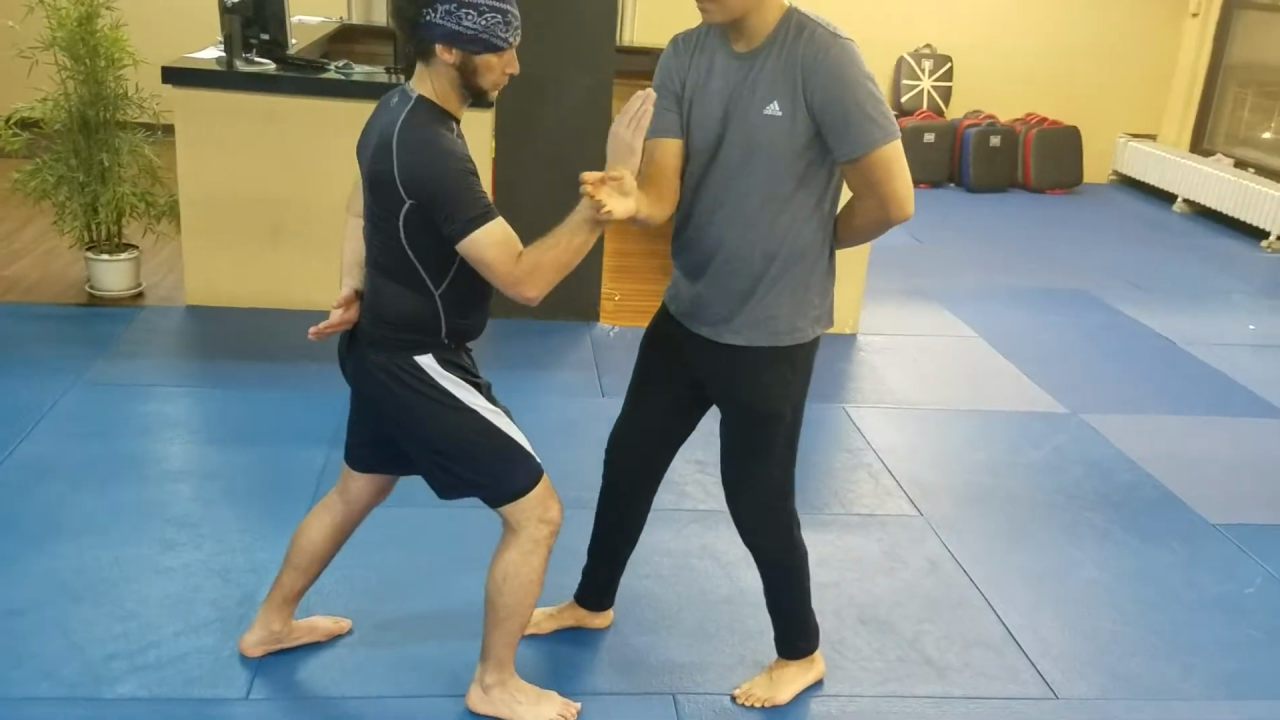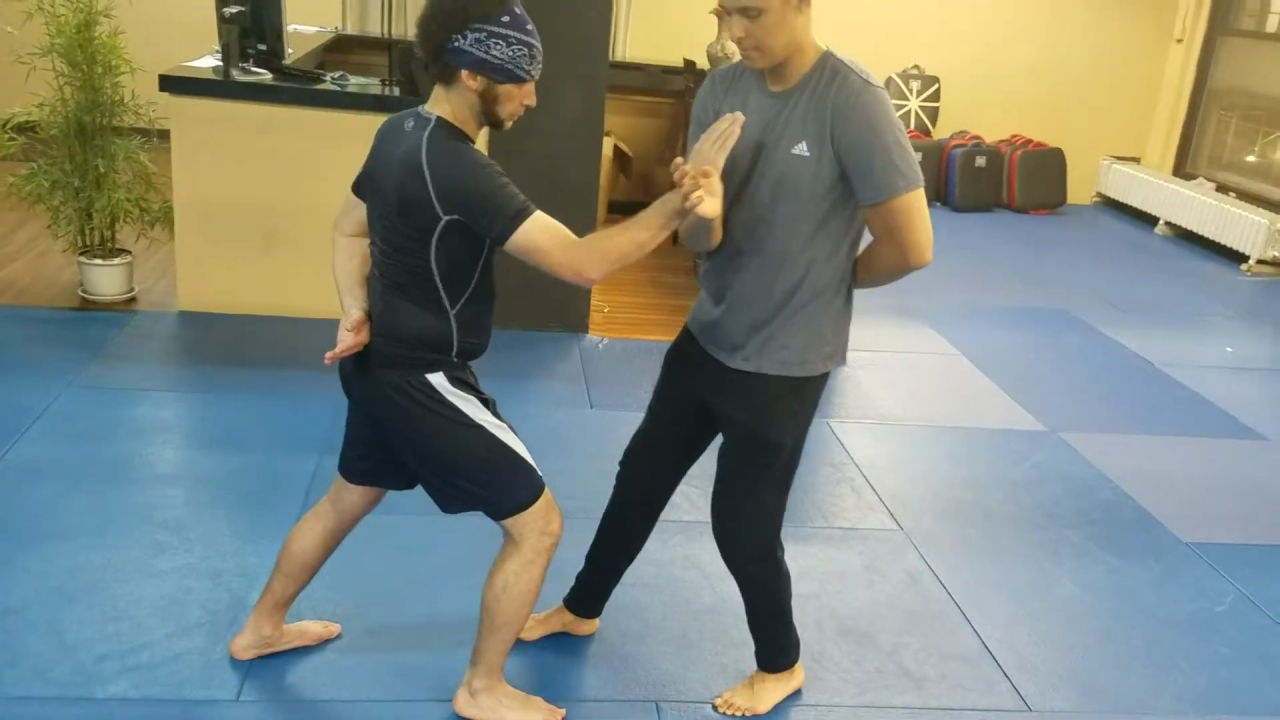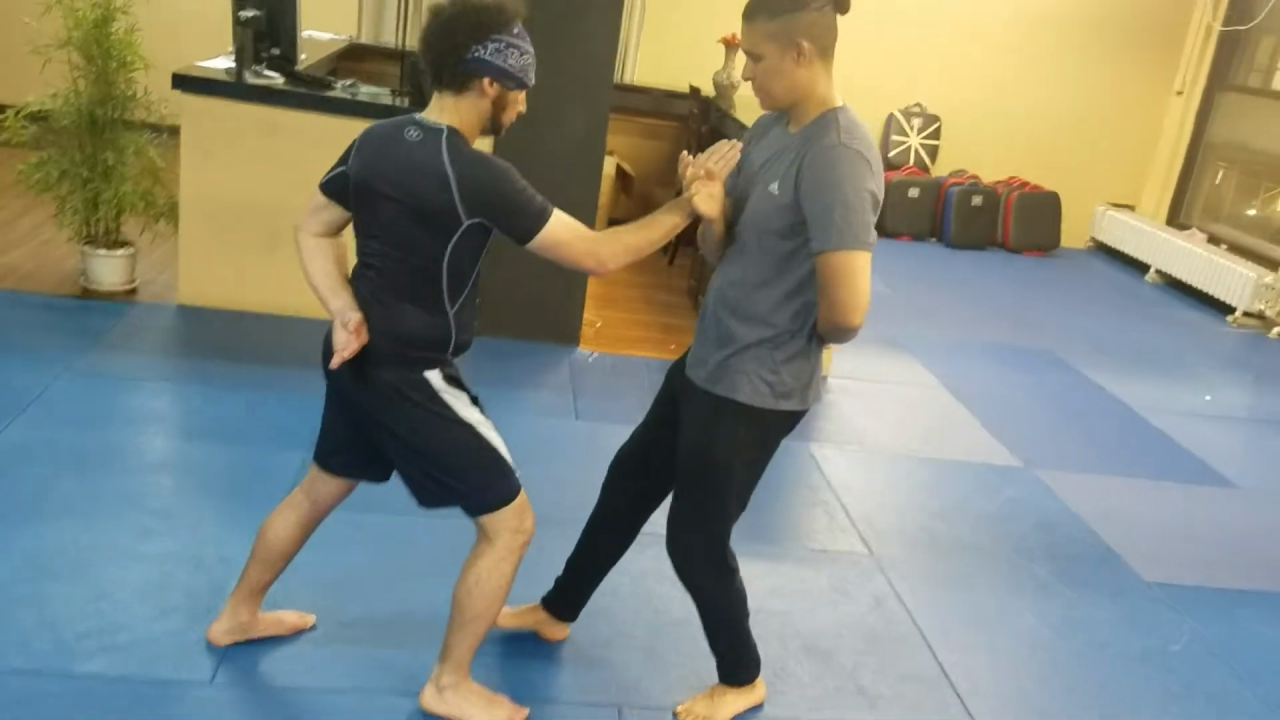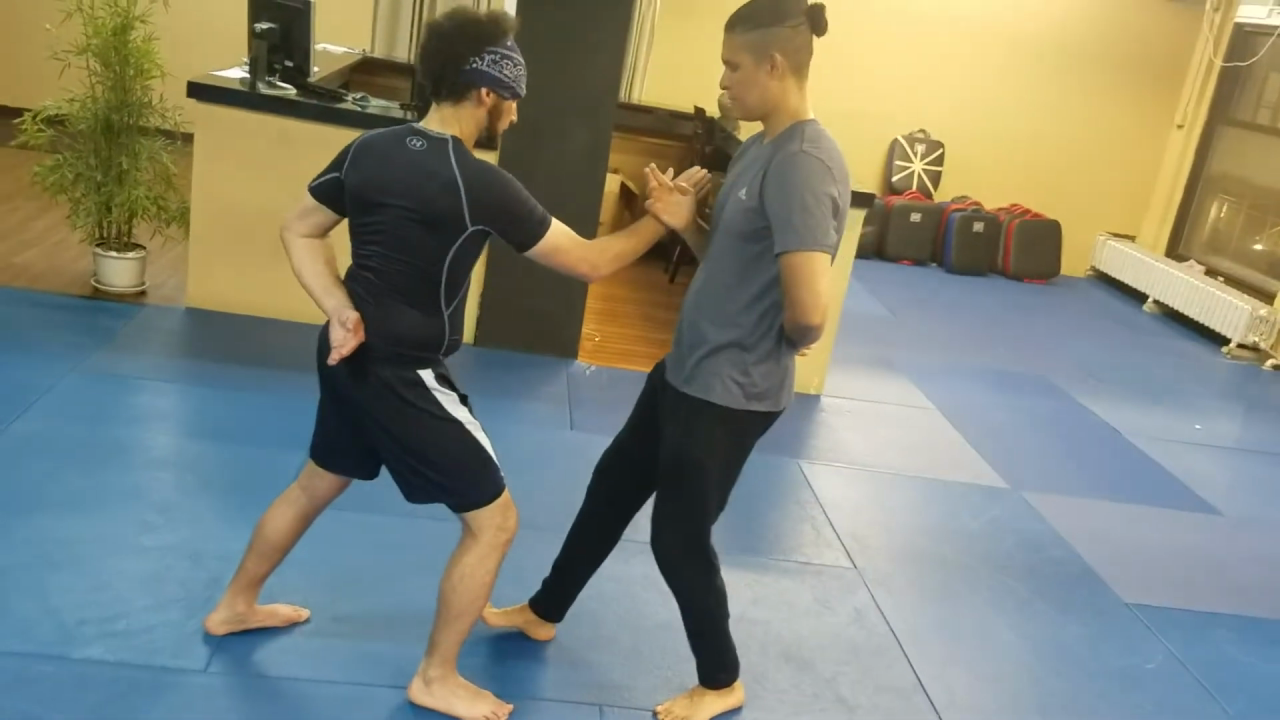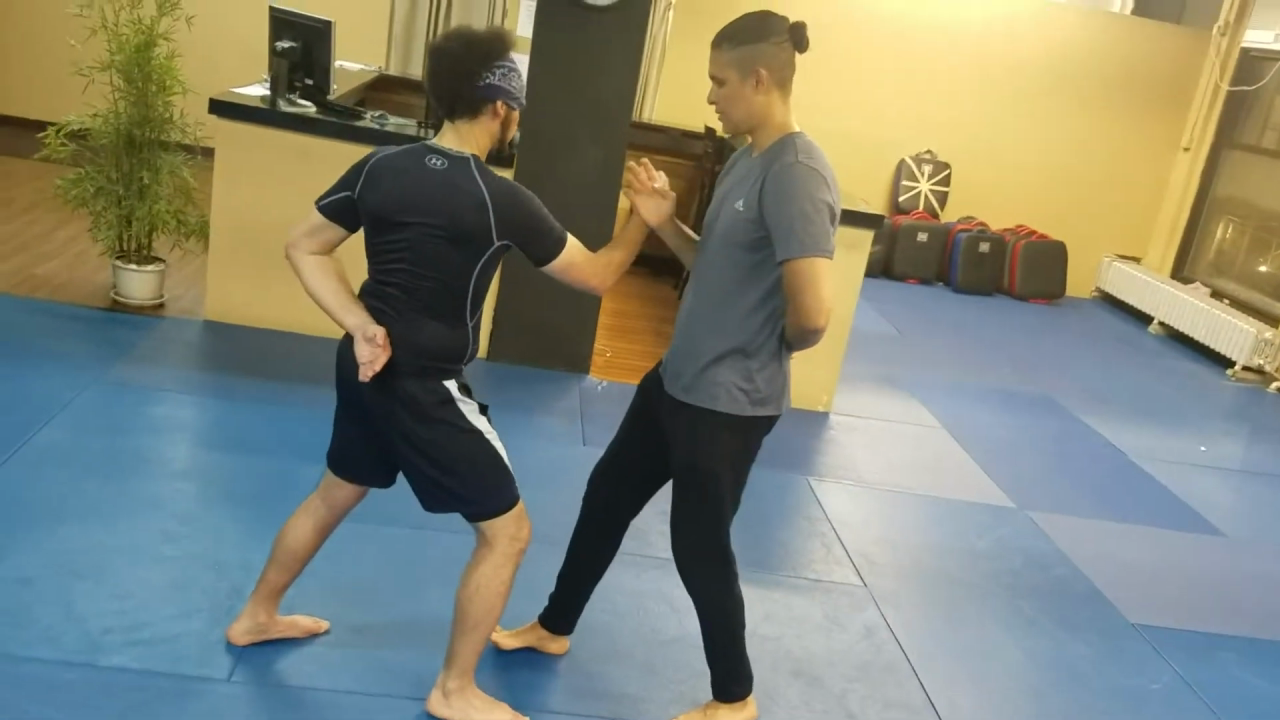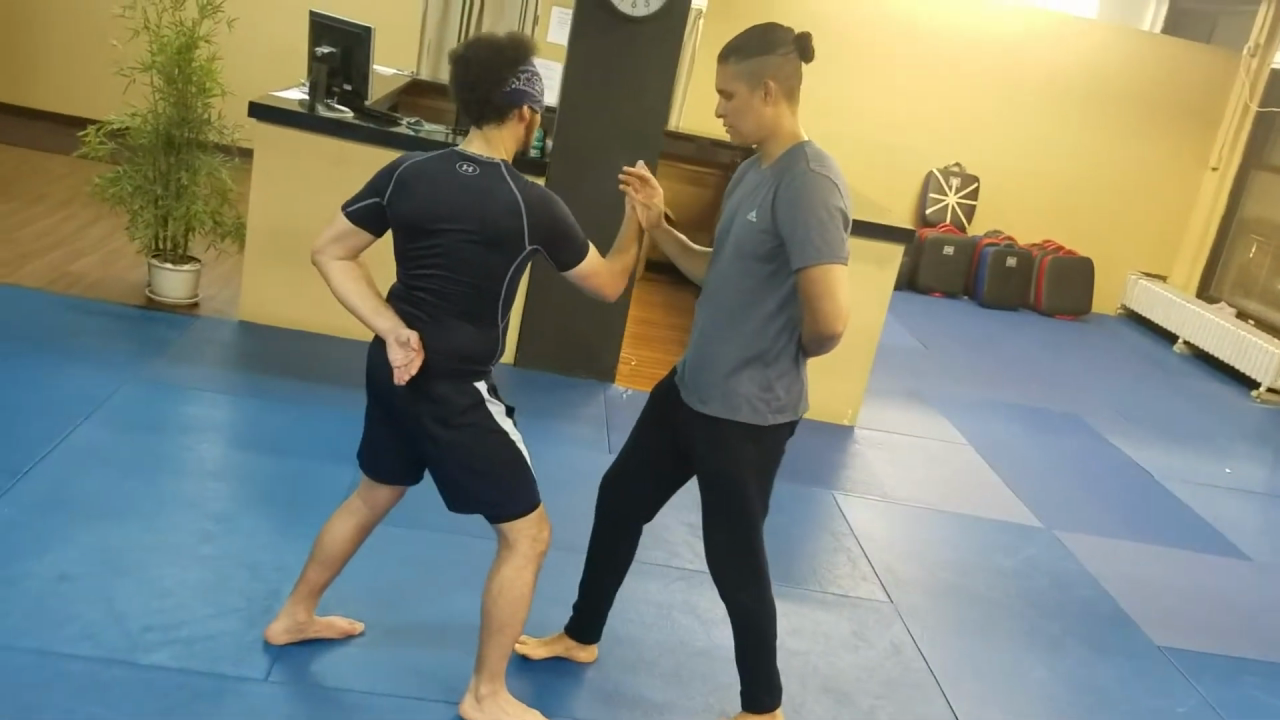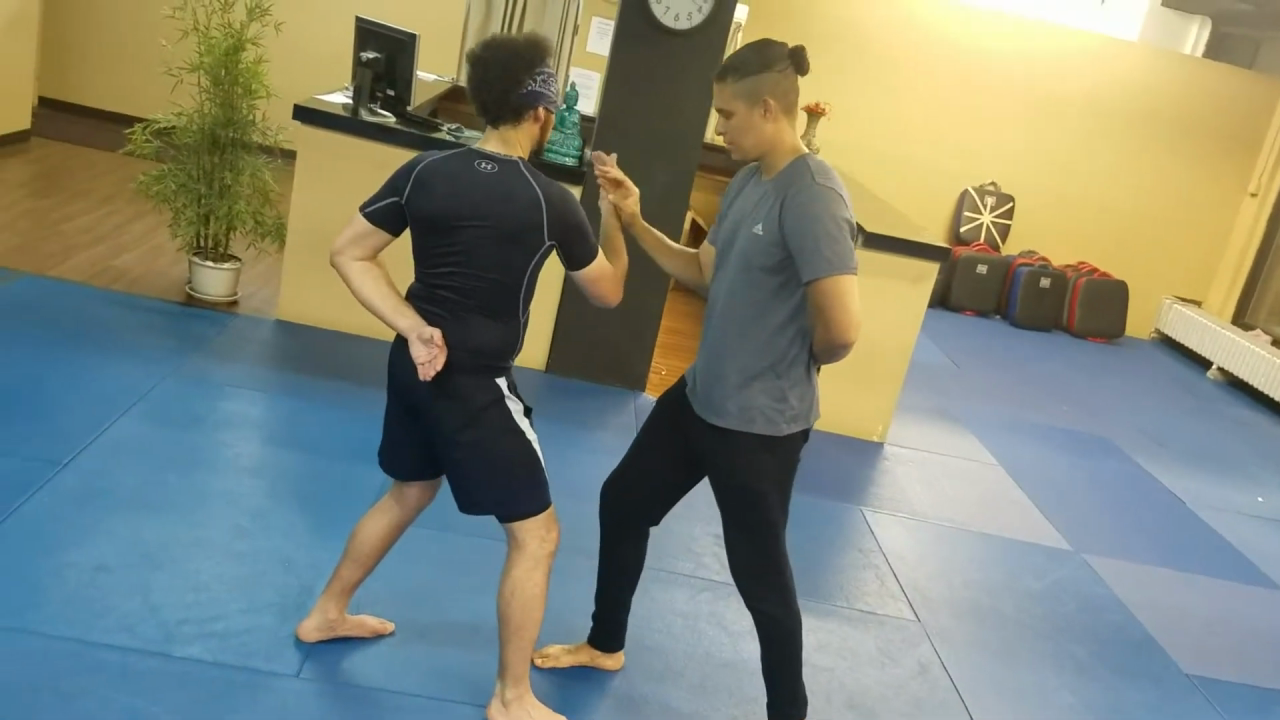
dt=0.5s
person 1, frame 1
left shoulder: (822, 57)
left elbow: (892, 200)
right elbow: (664, 191)
left wrist: (803, 245)
right wrist: (629, 199)
left hip: (771, 332)
right hip: (686, 313)
left knee: (758, 502)
right knee: (629, 458)
left ankle: (801, 653)
right ankle: (592, 602)
person 1, frame 2
left shoulder: (853, 105)
right shoulder: (721, 90)
left elbow: (911, 248)
right elbow: (699, 242)
left wrist: (825, 277)
right wrist: (701, 212)
left hip: (784, 360)
right hip: (707, 337)
left knee: (743, 524)
right knee: (641, 475)
right ankle: (581, 608)
person 1, frame 3
left shoulder: (837, 155)
right shoulder: (767, 131)
left elbow: (847, 310)
right elbow: (721, 254)
left wrist: (798, 334)
right wrist: (708, 214)
left hip: (755, 388)
right hip: (705, 362)
left knee: (694, 538)
right knee: (627, 484)
right ankle: (556, 610)
person 1, frame 4
left shoulder: (804, 163)
right shoulder: (758, 147)
left elbow: (808, 310)
left wrist: (776, 345)
right wrist: (683, 222)
left hip: (730, 391)
right hip: (686, 368)
left knee: (678, 537)
right knee: (611, 487)
right ankle: (543, 611)
person 1, frame 5
left shoulder: (796, 174)
right shoulder: (744, 160)
left elbow: (812, 314)
left wrist: (767, 349)
right wrist: (665, 224)
left hip: (729, 401)
right hip: (678, 379)
left knee: (699, 547)
right knee: (607, 495)
right ankle: (553, 627)
person 1, frame 6
left shoulder: (808, 182)
right shoulder: (750, 170)
left elbow: (829, 320)
left wrist: (781, 354)
right wrist: (657, 227)
left hip: (747, 411)
right hip: (692, 387)
left knee: (735, 559)
right knee: (619, 498)
right ankle: (580, 636)
person 1, frame 7
left shoulder: (811, 195)
right shoulder: (747, 181)
left elbow: (841, 329)
right elbow: (704, 273)
left wrist: (792, 361)
right wrist: (634, 221)
left hip: (760, 422)
right hip: (700, 396)
left knee: (759, 571)
right knee: (622, 501)
right ankle: (605, 644)
person 2, frame 1
left shoulder: (398, 111)
right shoulder: (430, 151)
left elbow: (360, 211)
right elbow: (524, 280)
left wrist: (355, 291)
left hip: (383, 349)
right hip: (419, 364)
left knee: (358, 490)
right knee: (536, 513)
left ankle: (269, 623)
person 2, frame 2
left shoulder: (399, 133)
right shoulder: (458, 171)
left elbow: (350, 230)
right elbow: (581, 264)
left wrist: (355, 314)
right wrist: (679, 201)
left hip: (378, 364)
right hip: (425, 383)
left knee: (347, 498)
right knee: (537, 524)
left ankle: (260, 628)
person 2, frame 3
left shoulder: (375, 141)
right shoulder: (477, 177)
left elbow: (314, 230)
right elbow: (598, 254)
left wrist: (345, 313)
right wrist: (687, 204)
left hip: (360, 360)
right hip: (412, 378)
left knee: (320, 488)
right knee: (509, 524)
left ankle: (237, 615)
person 2, frame 4
left shoulder: (368, 149)
right shoulder: (481, 186)
left elbow: (300, 232)
right elbow: (589, 262)
left wrist: (340, 310)
right wrist: (663, 218)
left hip: (349, 357)
right hip: (404, 375)
left knee: (316, 483)
right knee: (493, 521)
left ankle: (235, 605)
person 2, frame 5
left shoulder: (378, 168)
right shoulder: (502, 201)
left elbow: (304, 248)
right elbow: (595, 276)
left wrist: (361, 327)
right wrist: (643, 221)
left hip: (366, 368)
right hip: (425, 386)
left knee: (335, 493)
right knee: (506, 532)
left ankle: (256, 616)
person 2, frame 6
left shoulder: (406, 173)
right shoulder: (532, 206)
left elbow: (330, 253)
right elbow: (609, 284)
left wrist: (392, 330)
right wrist: (636, 218)
left hip: (395, 366)
right hip: (455, 387)
left knee: (374, 494)
right knee: (526, 534)
left ankle: (294, 616)
person 2, frame 7
left shoulder: (422, 172)
right shoulder: (550, 202)
left elbow: (349, 254)
right elbow: (608, 292)
left wrist: (415, 328)
right wrist: (611, 217)
left hip: (416, 365)
right hip: (476, 383)
left knee: (407, 494)
right knee: (535, 534)
left ankle: (327, 614)
